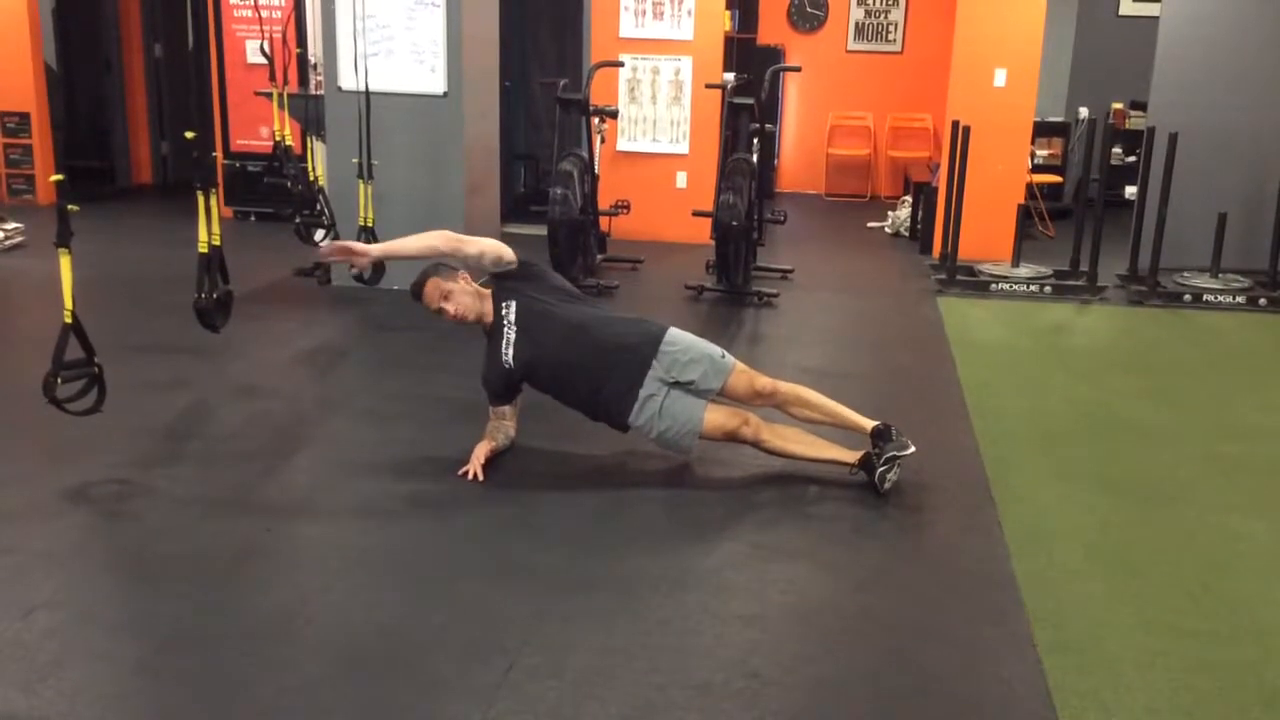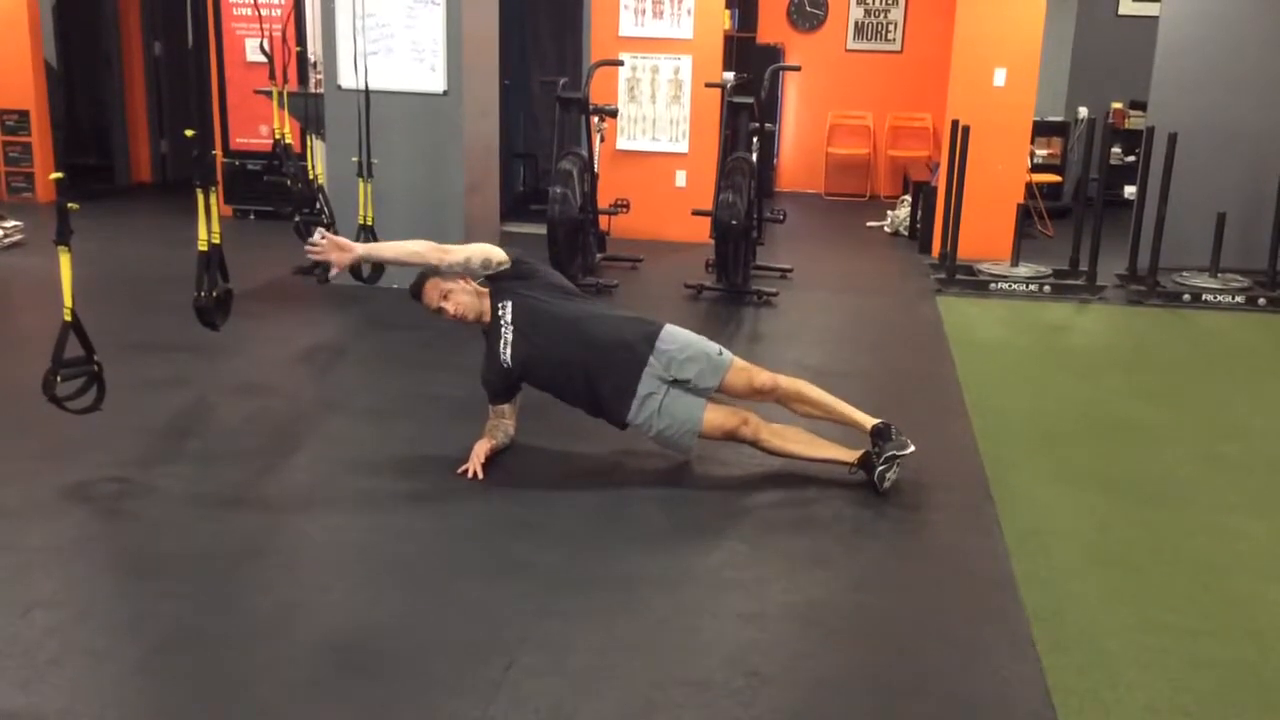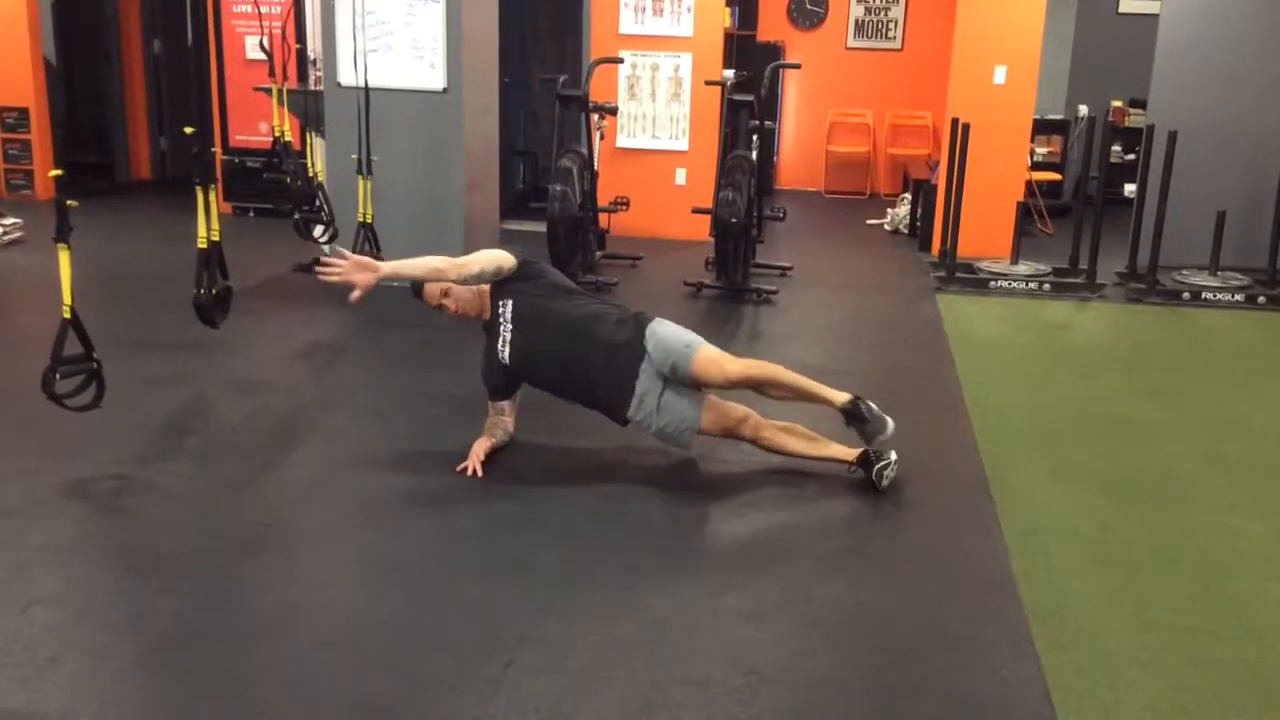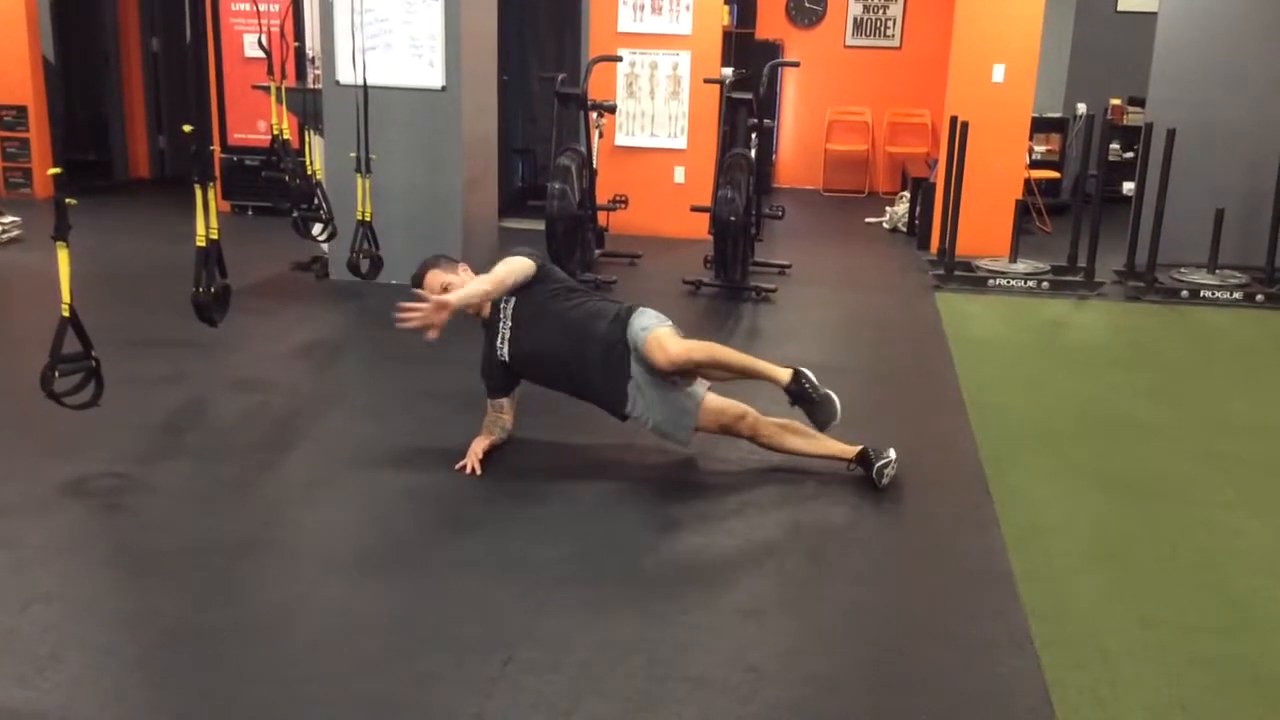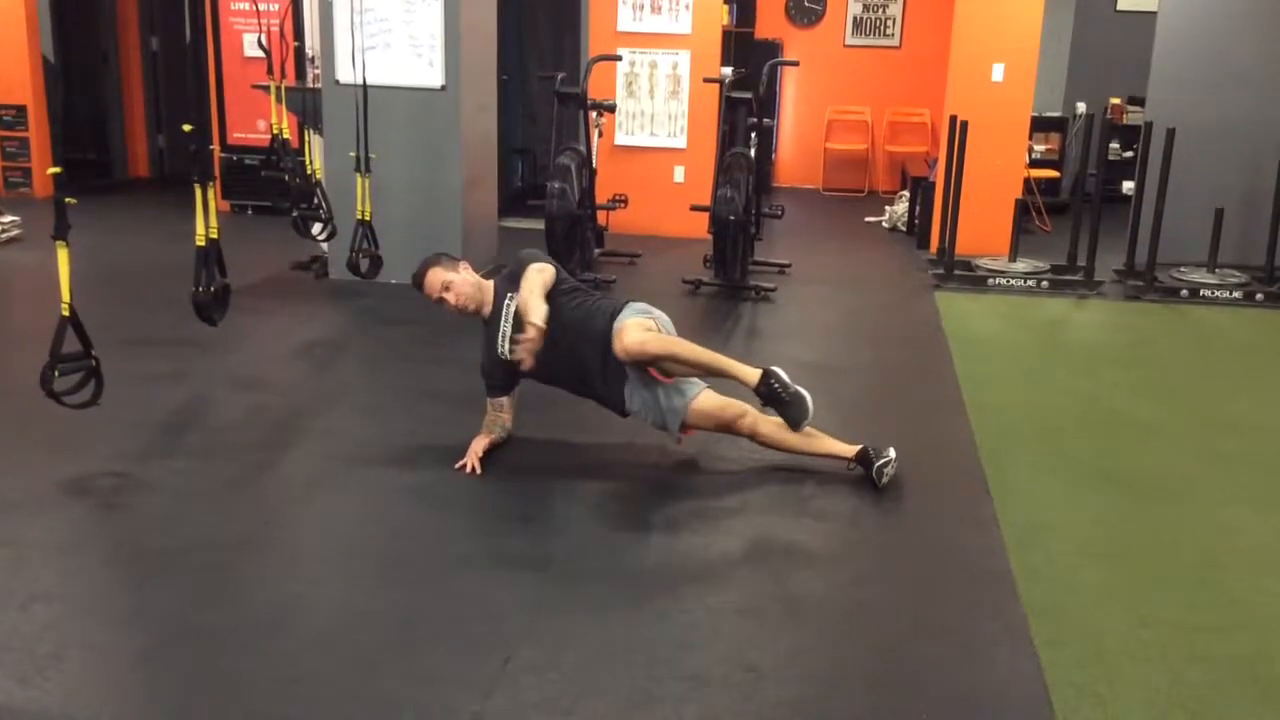
dt=0.4s
person 1, frame 1
left shoulder: (514, 279)
right shoulder: (498, 362)
left elbow: (453, 244)
right elbow: (504, 426)
left wrist: (374, 251)
right wrist: (485, 447)
left hip: (654, 348)
right hip: (637, 402)
left knee: (762, 391)
right knee: (746, 428)
left ankle: (875, 432)
right ankle: (862, 462)
person 1, frame 2
left shoulder: (509, 275)
right shoulder: (498, 361)
left elbow: (438, 254)
right elbow: (503, 424)
left wrist: (362, 250)
right wrist: (485, 444)
left hip: (653, 347)
right hip: (638, 400)
left knee: (763, 386)
right knee: (745, 427)
left ankle: (876, 430)
right ankle: (863, 460)
person 1, frame 3
left shoulder: (515, 275)
right shoulder: (497, 359)
left elbow: (454, 266)
right elbow: (503, 419)
left wrist: (381, 269)
right wrist: (485, 441)
left hip: (645, 342)
right hip: (637, 398)
left knee: (733, 373)
right knee: (744, 424)
left ankle: (846, 404)
right ankle: (860, 457)
person 1, frame 4
left shoulder: (518, 269)
right shoulder: (496, 356)
left elbow: (497, 278)
right elbow: (501, 417)
left wrist: (447, 301)
right wrist: (484, 439)
left hip: (632, 332)
right hip: (634, 395)
left knee: (674, 355)
right knee: (741, 422)
left ankle: (789, 379)
right ankle: (858, 456)
person 1, frame 5
left shoulder: (522, 268)
right shoulder: (493, 356)
left elbow: (536, 287)
right elbow: (501, 416)
left wrist: (534, 325)
right wrist: (483, 439)
right hip: (632, 391)
left knee: (630, 344)
right knee: (740, 420)
left ankle: (762, 378)
right ankle: (859, 456)
